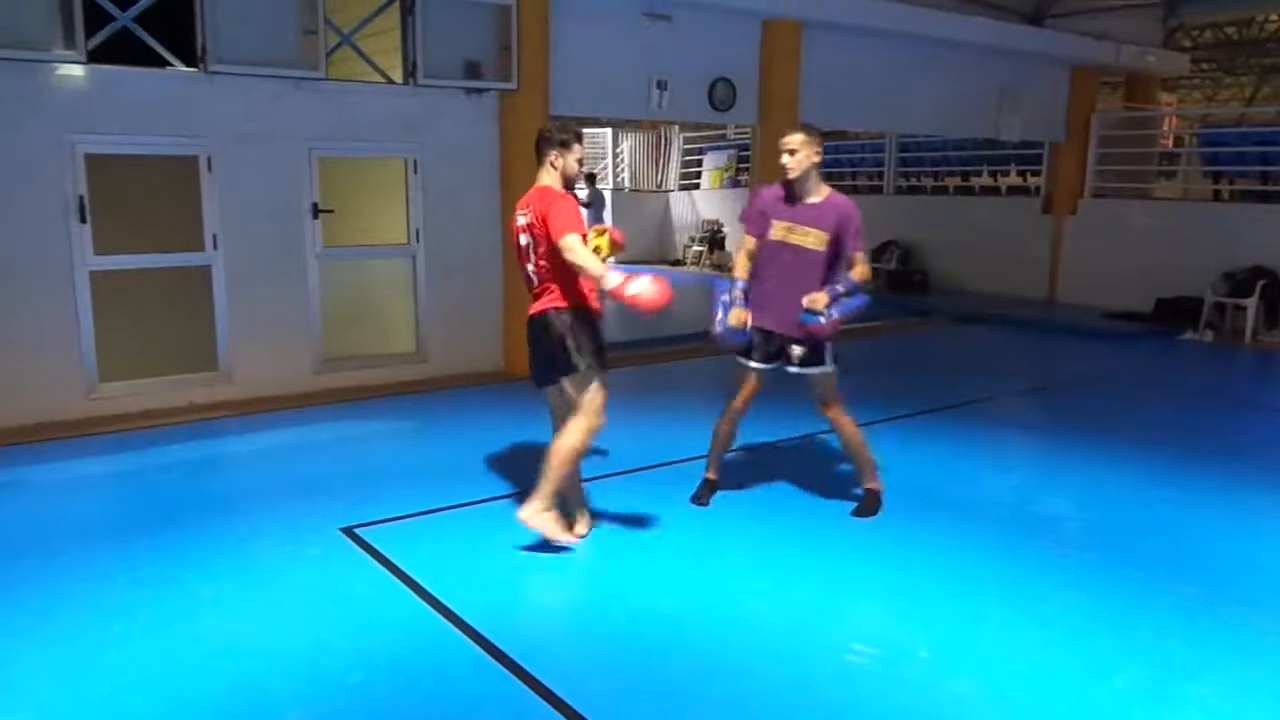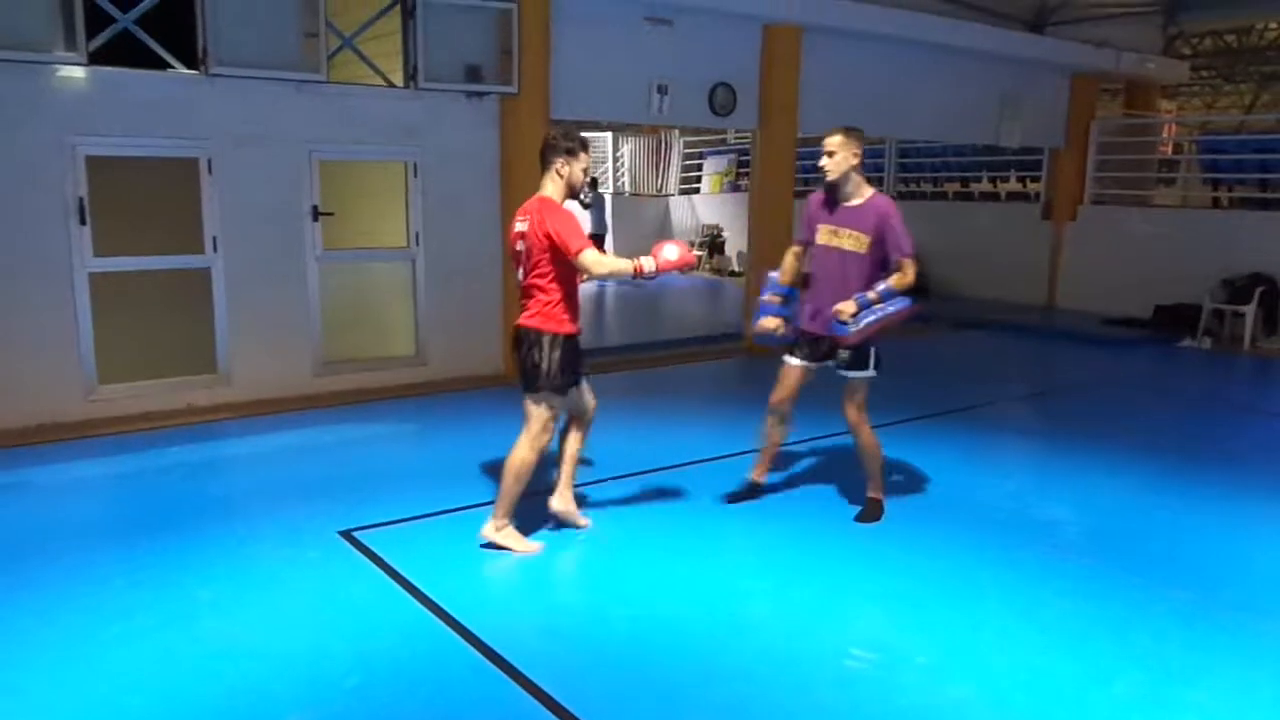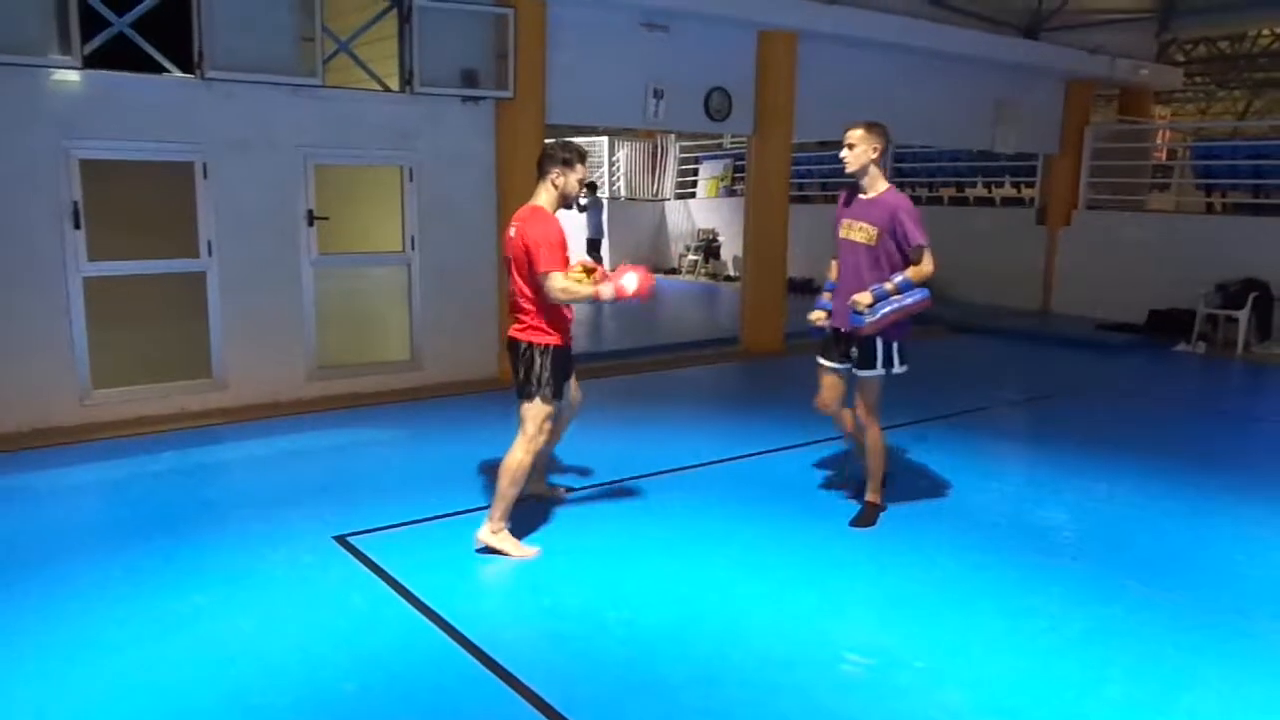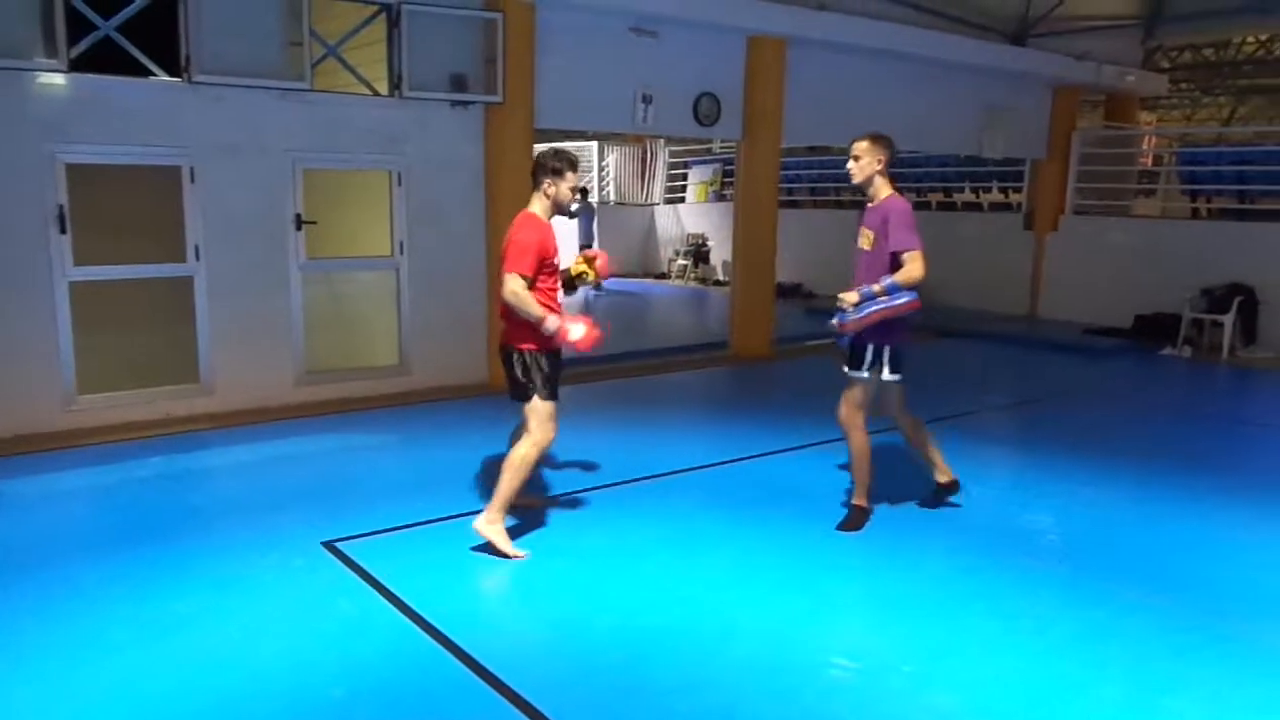
dt=0.2s
person 1, frame 1
left shoulder: (525, 207)
right shoulder: (557, 201)
right elbow: (574, 252)
left wrist: (597, 249)
right wrist: (618, 280)
left hip: (542, 319)
right hip: (569, 318)
left knee: (570, 417)
right knee: (589, 416)
left ankle: (577, 516)
right ankle: (541, 506)
person 1, frame 2
left shoulder: (527, 214)
right shoulder: (555, 215)
right elbow: (594, 265)
left wrist: (584, 257)
right wrist: (652, 263)
left hip: (548, 333)
right hip: (548, 336)
left knee: (584, 410)
right knee: (538, 432)
left ankle: (563, 496)
right ankle: (499, 524)
person 1, frame 3
left shoulder: (525, 217)
right shoulder: (543, 225)
right elbow: (559, 289)
left wrist: (581, 276)
right wrist: (611, 289)
left hip: (539, 340)
right hip: (539, 343)
left knee: (565, 407)
right knee: (533, 434)
left ankle: (534, 482)
right ankle: (495, 527)
person 1, frame 4
left shoulder: (537, 227)
right shoulder: (530, 230)
right elbow: (511, 291)
right wrist: (556, 324)
left hip: (530, 345)
right hip: (530, 347)
left knee: (533, 426)
right knee: (540, 435)
left ankle: (507, 495)
right ankle: (492, 517)
person 2, frame 1
left shoulder: (842, 209)
right shoulder: (768, 198)
left elbow: (859, 270)
right elbow: (746, 254)
left wrist: (831, 294)
right wrist: (736, 305)
left hip: (813, 326)
right hip: (766, 323)
left knee: (833, 412)
right knee: (739, 405)
left ankle: (872, 484)
right ankle: (711, 476)
person 2, frame 2
left shoulder: (883, 211)
right shoulder: (816, 203)
left elbow: (906, 274)
right elbow: (794, 258)
left wrist: (862, 302)
right wrist: (769, 307)
right hip: (812, 325)
left knee: (854, 415)
right knee: (779, 401)
left ankle: (875, 494)
right ankle: (759, 476)
person 2, frame 3
left shoulder: (896, 205)
right shoulder: (847, 199)
left elbow: (925, 267)
left wrist: (876, 294)
right wrist: (825, 303)
left hip: (876, 327)
right hip: (844, 322)
left knee: (864, 411)
right knee: (828, 403)
left ankle: (873, 497)
right ankle: (876, 468)
person 2, frame 4
left shoulder: (895, 208)
right shoulder: (872, 209)
left elbow: (915, 270)
left wrist: (864, 294)
right wrist: (854, 302)
left hip: (881, 332)
right hip: (871, 330)
left knee: (850, 414)
right knee: (897, 411)
left ankle: (860, 501)
right ankle: (944, 476)
